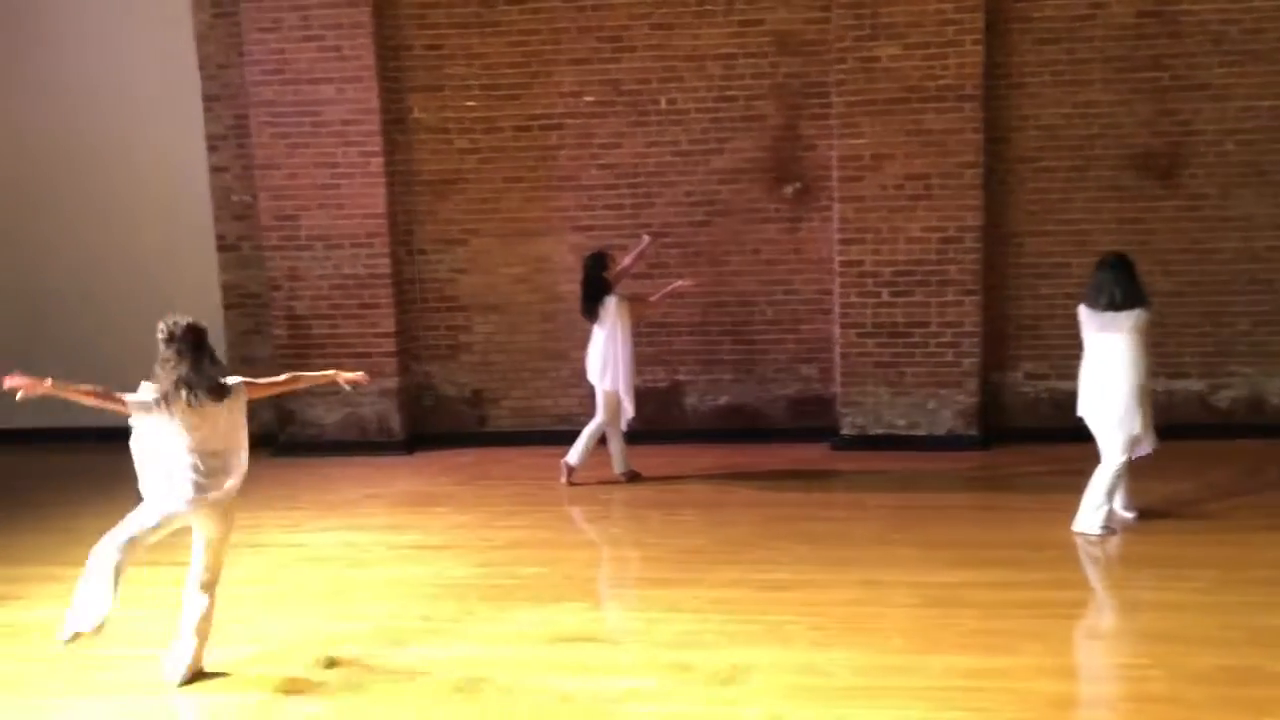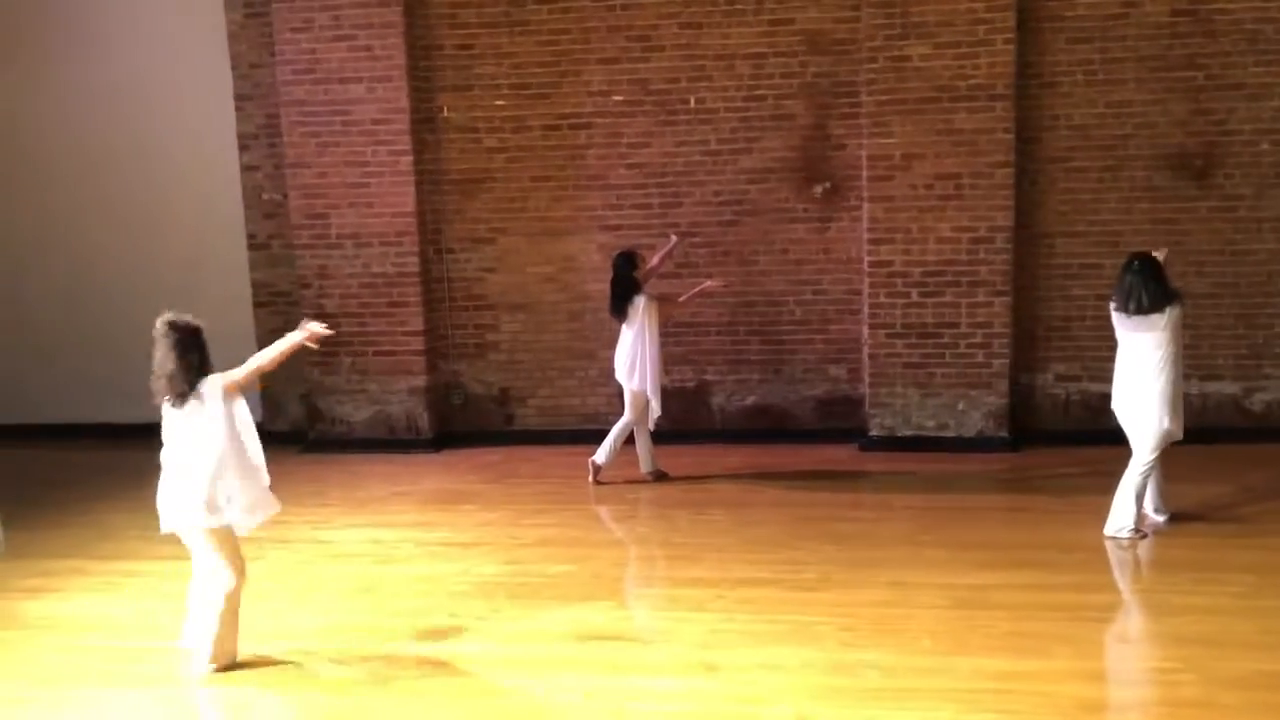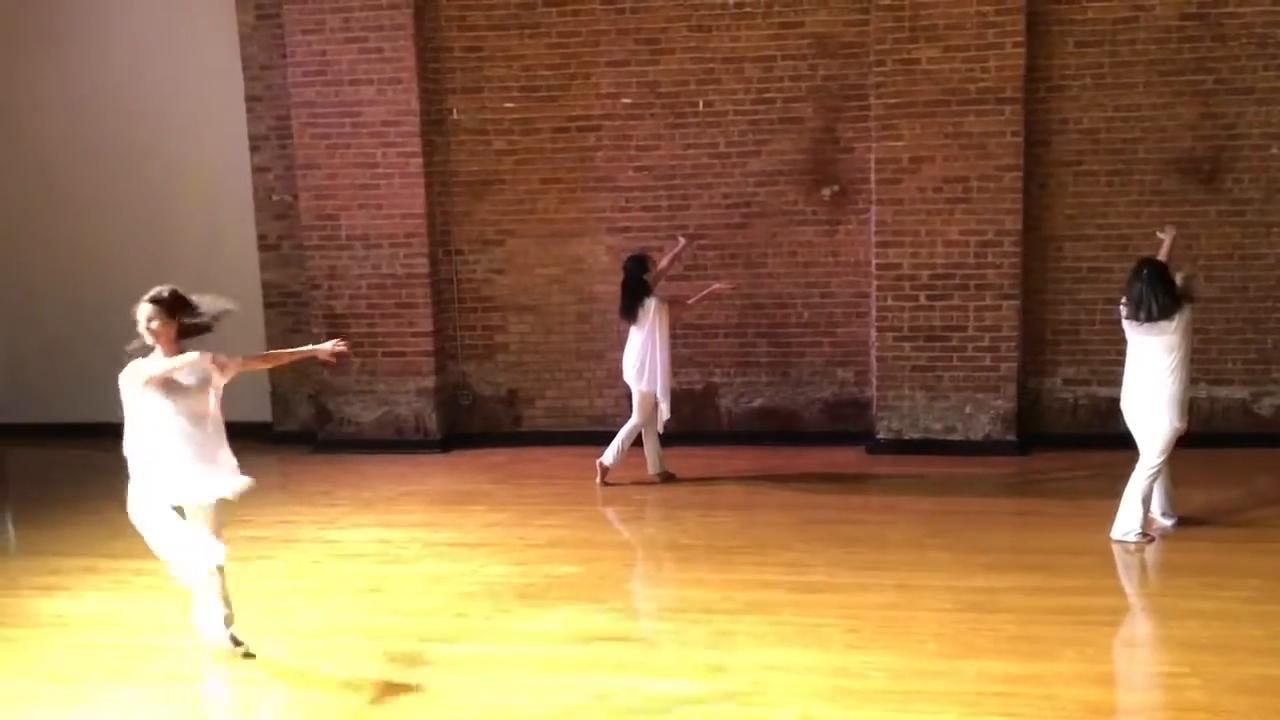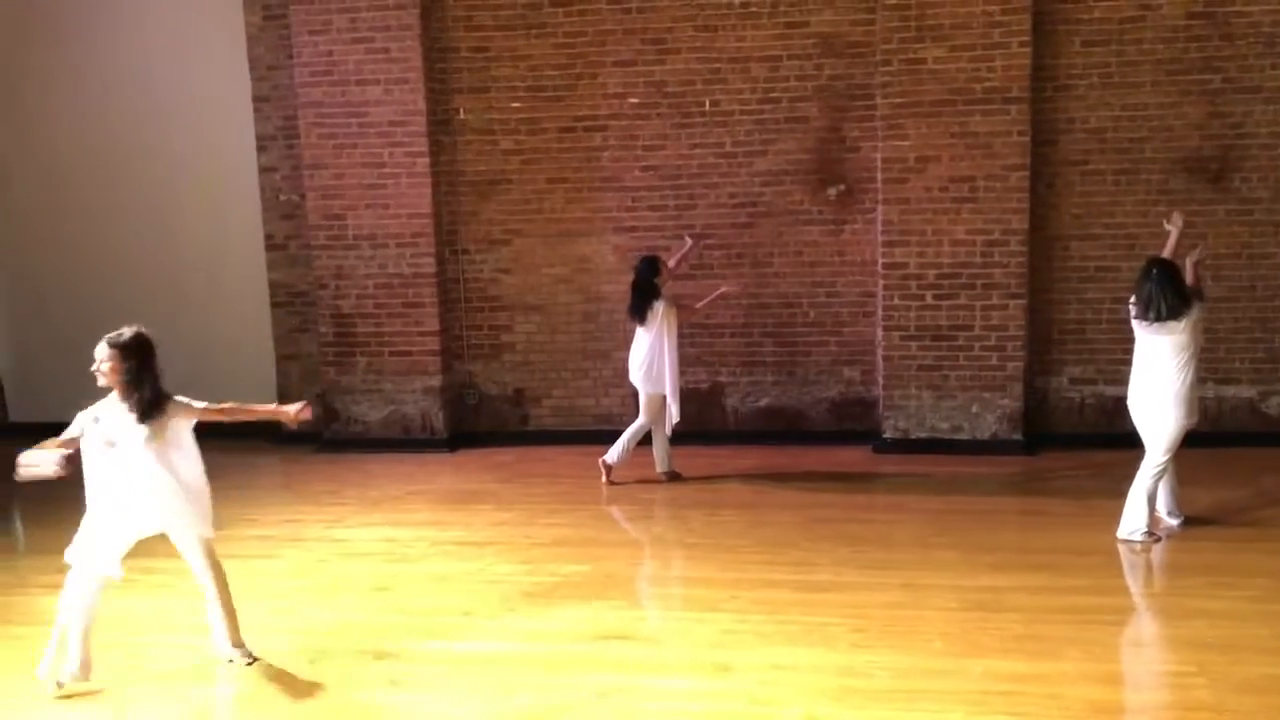
dt=0.3s
person 1, frame 1
left shoulder: (160, 400)
right shoulder: (231, 392)
left elbow: (105, 398)
right elbow: (284, 382)
left wrist: (47, 387)
right wrist: (336, 375)
left hip: (174, 497)
right hip: (217, 503)
left knee: (110, 550)
right knee: (203, 583)
left ankle: (90, 615)
right ankle: (184, 665)
person 1, frame 2
left shoulder: (173, 399)
right shoulder: (211, 387)
right elbow: (253, 366)
right wrist: (298, 335)
left hip: (176, 498)
right hip: (202, 500)
left knee: (208, 567)
right knee: (228, 574)
left ankle: (198, 641)
right ankle: (214, 655)
person 1, frame 3
left shoulder: (209, 365)
right shoulder: (137, 371)
left elbow: (261, 361)
right elbow: (151, 374)
left wrist: (313, 350)
right wrist: (186, 360)
left hip: (202, 471)
right hip: (155, 470)
left knee: (208, 543)
right knee: (148, 515)
left ankle: (217, 627)
right ankle: (197, 566)
person 1, frame 4
left shoulder: (165, 408)
right shoulder: (95, 415)
left elbow: (220, 412)
right elbow: (62, 443)
left wrist: (278, 411)
right wrist: (39, 456)
left hip: (172, 505)
right hip: (118, 510)
left knee: (208, 574)
right knee: (84, 580)
left ankle: (233, 646)
right ankle: (67, 666)
person 2, frame 1
left shoulder: (1085, 313)
right shoulder: (1139, 316)
left hip: (1093, 397)
right hip: (1121, 400)
left knee: (1115, 454)
right knee: (1115, 459)
left ankle: (1121, 507)
right ankle: (1090, 521)
person 2, frame 2
left shoulder: (1118, 311)
right shoulder: (1171, 314)
left elbow: (1133, 292)
right elbow: (1169, 295)
left wrist: (1153, 263)
right wrist: (1156, 269)
left hip: (1126, 398)
right hip: (1155, 400)
left knee: (1148, 455)
right knee: (1144, 461)
left ankle: (1154, 510)
right ankle: (1121, 524)
person 2, frame 3
left shoulder: (1127, 313)
right shoulder: (1179, 318)
left elbow: (1149, 279)
right elbow: (1183, 294)
left wrist: (1167, 243)
right wrist: (1181, 280)
left hip: (1135, 401)
right hip: (1164, 404)
left knee: (1155, 457)
right knee: (1151, 463)
left ankle: (1162, 514)
right ankle: (1127, 528)
person 2, frame 4
left shoulder: (1137, 311)
right shoulder: (1189, 316)
left elbow: (1157, 274)
right elbow: (1194, 290)
left wrist: (1174, 233)
right wrist: (1192, 266)
left hip: (1141, 399)
right hip: (1170, 403)
left knee: (1162, 456)
right knee: (1156, 461)
left ankle: (1169, 513)
right ankle: (1133, 527)
person 3, frame 1
left shoulder: (605, 296)
right shoulder: (612, 300)
left elbow: (631, 274)
right elbow: (644, 293)
left hip: (607, 362)
right hip: (608, 364)
left knee: (614, 417)
right knee: (604, 418)
left ankle: (622, 468)
right ankle: (571, 462)
person 3, frame 2
left shoulder: (631, 294)
right shoulder: (642, 301)
left elbow: (656, 268)
right elbow: (676, 300)
left wrist: (674, 248)
right wrist: (700, 282)
left hip: (634, 362)
right hip: (636, 364)
left knee: (641, 418)
right knee: (631, 418)
left ankle: (649, 467)
right ankle: (598, 460)
person 3, frame 3
left shoulder: (640, 296)
right shoulder: (654, 304)
left elbow: (664, 267)
right elbow: (687, 305)
left wrist: (681, 248)
right wrist: (713, 289)
left hip: (642, 364)
right hip: (645, 367)
left knee: (650, 419)
right knee: (639, 420)
left ankle: (657, 468)
right ankle: (606, 462)
person 3, frame 4
left shoulder: (645, 297)
right shoulder: (663, 306)
left elbow: (672, 268)
right elbow: (694, 309)
left wrist: (688, 248)
right wrist: (720, 293)
left hip: (646, 364)
right hip: (651, 367)
left knee: (659, 418)
right knee: (646, 420)
left ankle: (664, 467)
right ankle: (610, 459)
